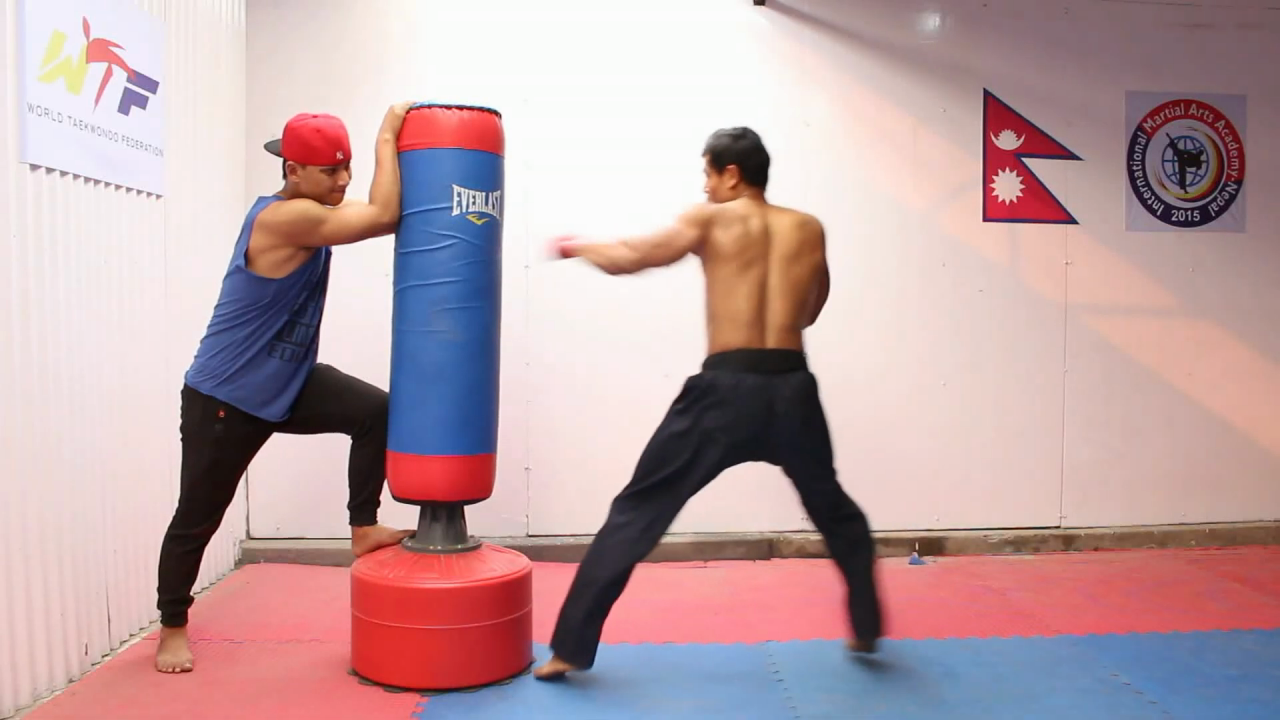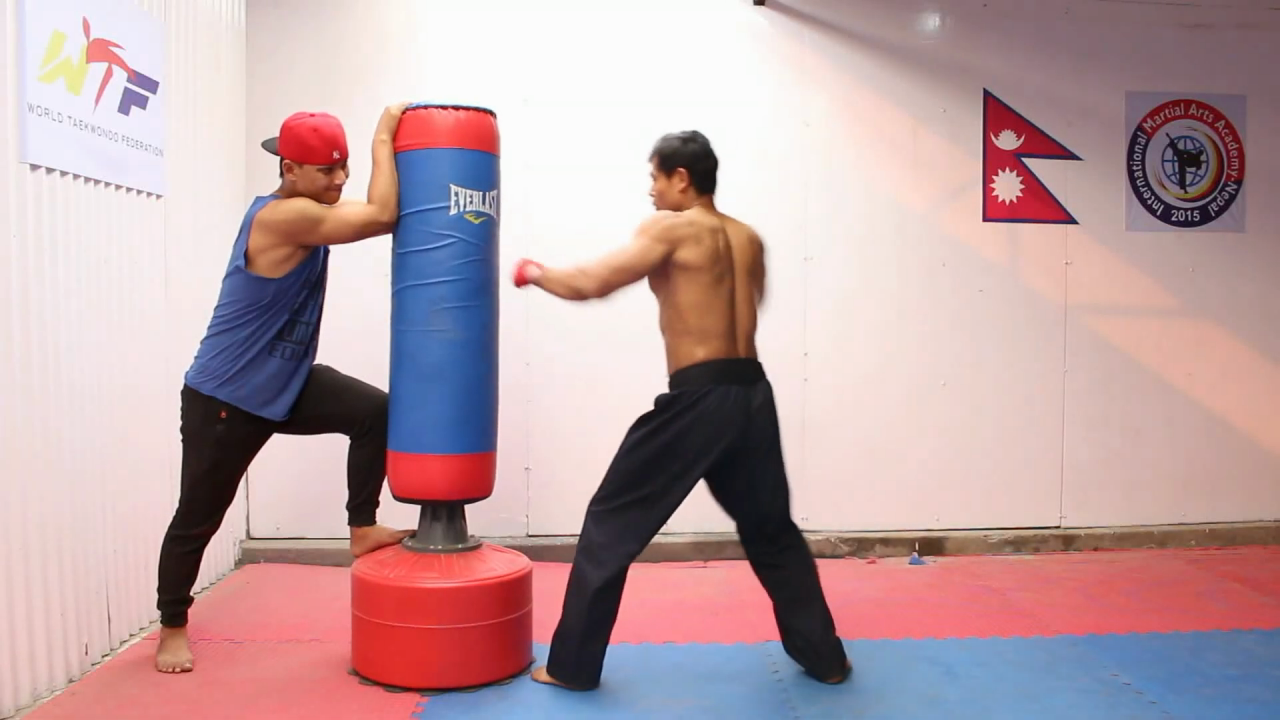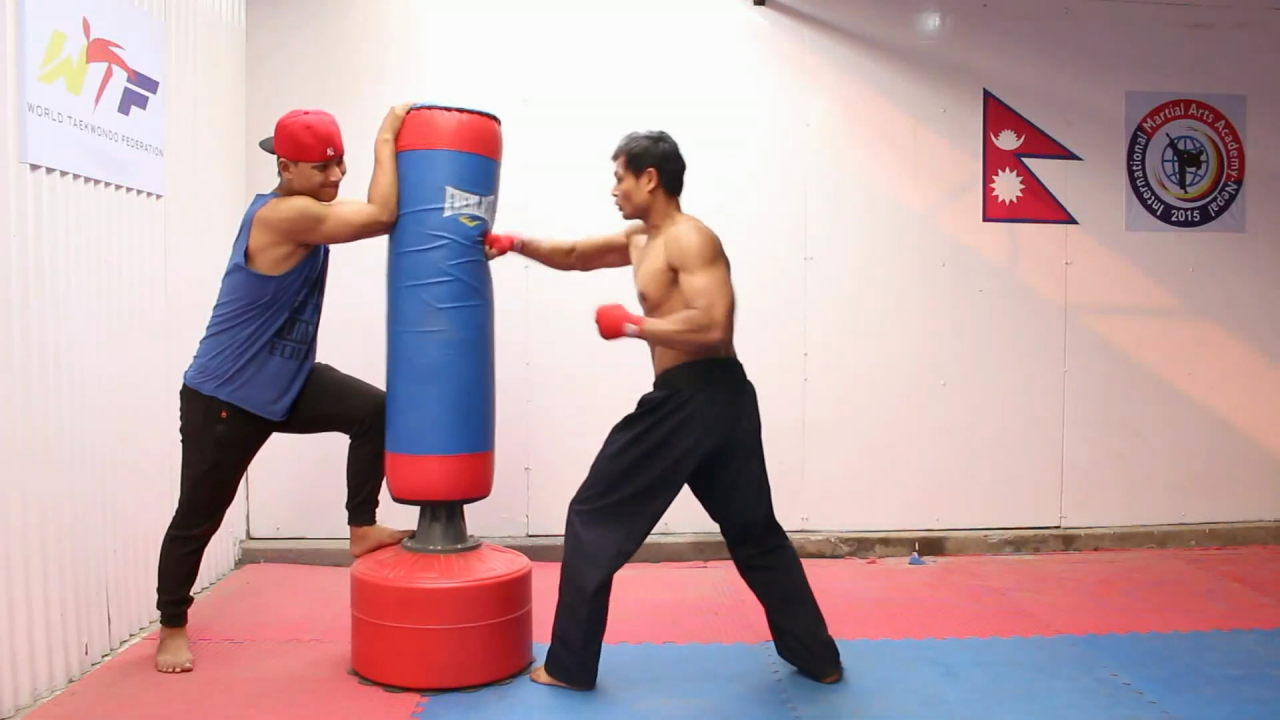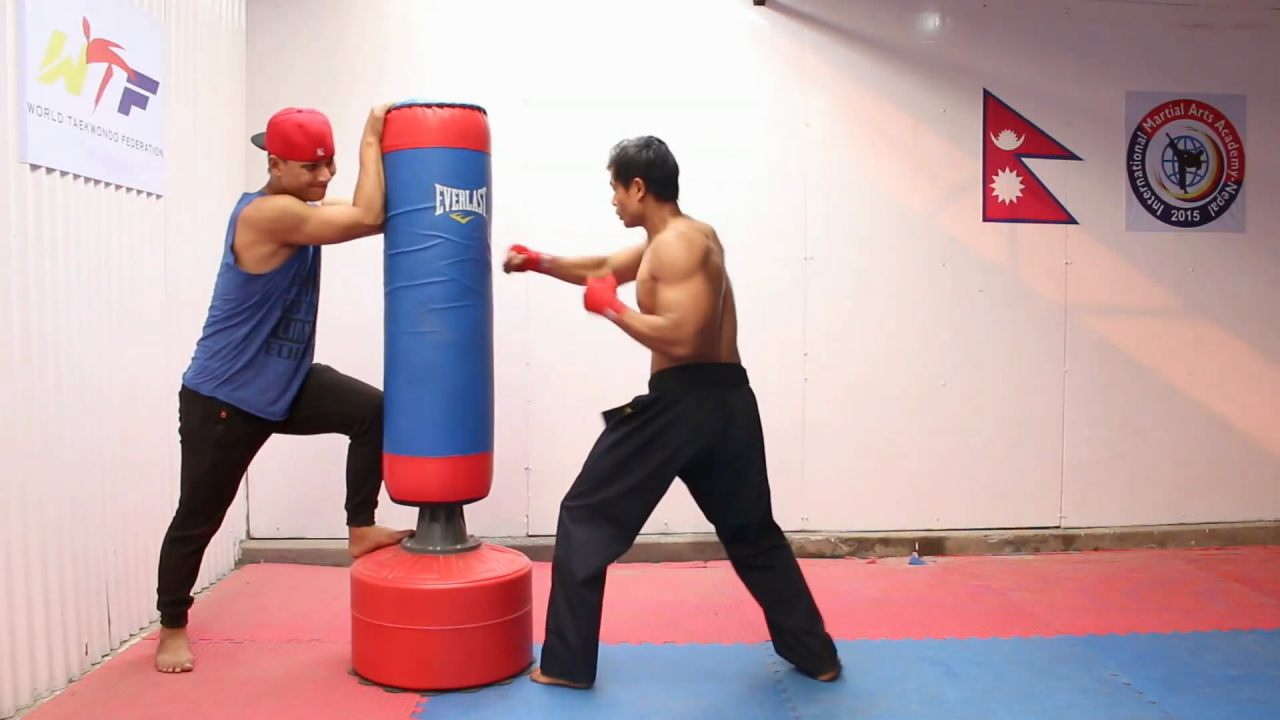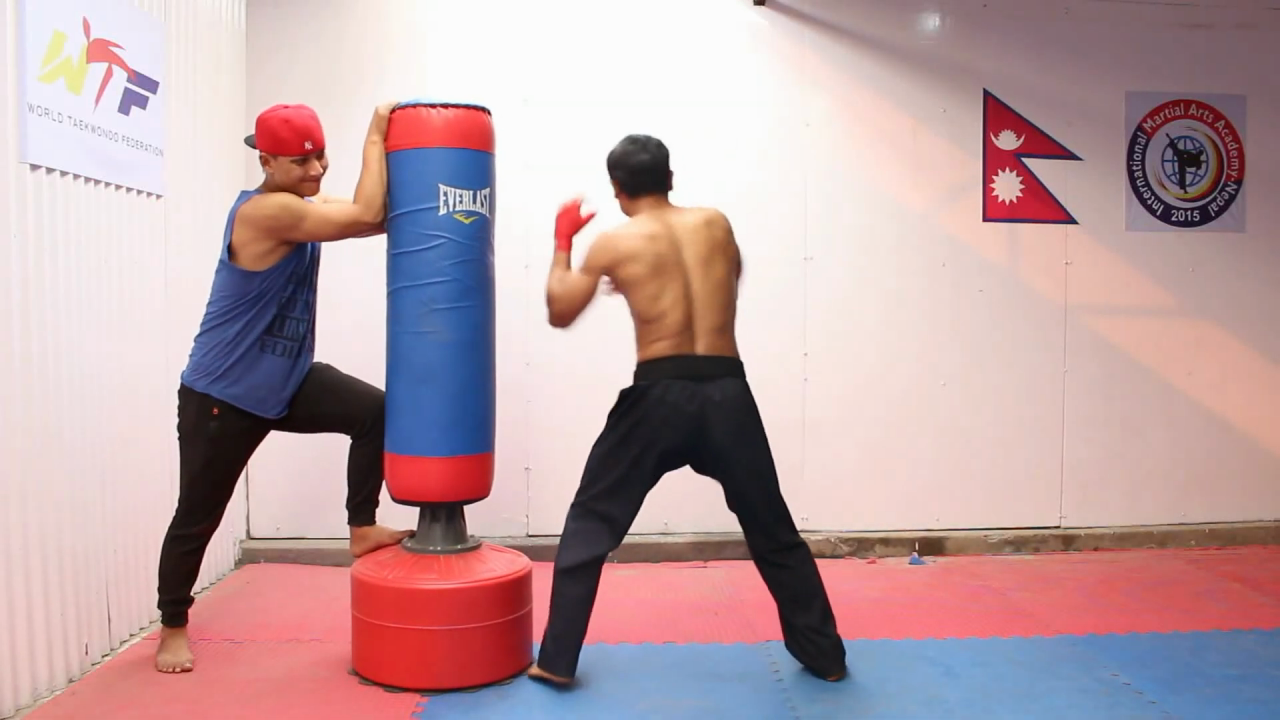
dt=0.5s
person 1, frame 1
left shoulder: (314, 211)
right shoulder: (283, 218)
left elbow: (383, 216)
right elbow: (382, 216)
right wrist: (388, 136)
left hip: (288, 383)
right hip: (223, 396)
left knee: (375, 411)
right knee: (198, 517)
left ankle: (363, 529)
right ankle: (172, 628)
person 1, frame 2
left shoulder: (313, 211)
right shoulder: (280, 218)
left elbow: (379, 216)
right elbow: (379, 216)
right wrist: (384, 137)
left hip: (288, 384)
right hip: (224, 397)
left knee: (376, 412)
right knee: (199, 518)
left ankle: (362, 530)
right ankle: (172, 628)
person 1, frame 3
left shoulder: (311, 209)
right shoulder: (282, 215)
left elbow: (380, 216)
right elbow: (380, 216)
right wrist: (387, 138)
left hip: (288, 382)
right hip: (223, 395)
left knee: (374, 411)
right knee: (199, 517)
left ankle: (361, 529)
right ankle: (172, 628)
person 1, frame 4
left shoulder: (304, 209)
right shoulder: (266, 213)
left elbow: (373, 217)
right elbow: (365, 218)
right wrist: (371, 140)
left hip: (288, 383)
right hip: (223, 396)
left knee: (373, 411)
right knee: (199, 518)
left ankle: (360, 529)
right ankle: (172, 628)
person 1, frame 5
left shoulder: (304, 204)
right shoulder: (265, 211)
left elbow: (375, 217)
right elbow: (365, 217)
right wrist: (375, 138)
left hip: (288, 380)
right hip: (222, 394)
left knee: (373, 411)
right knee: (198, 517)
left ankle: (361, 530)
right ankle: (173, 628)
person 2, frame 1
left shoulder: (709, 219)
right shoulder: (809, 229)
left elbow: (629, 256)
left wrist: (576, 246)
left hip: (726, 388)
right hip: (791, 386)
left knee: (638, 510)
right knee: (831, 504)
left ankle: (571, 646)
right ankle: (866, 626)
person 2, frame 2
left shoulder: (672, 227)
right shoulder: (749, 239)
left elbow: (593, 283)
left wrist: (537, 273)
left hip: (700, 400)
right hip: (751, 394)
left knee: (610, 524)
right knee: (772, 531)
left ankle: (572, 665)
right ankle: (825, 656)
person 2, frame 3
left shoulder: (690, 239)
right shoulder: (643, 239)
left elbow: (712, 328)
right elbow: (577, 254)
left wrist: (630, 325)
right wrist: (517, 244)
left hip: (690, 401)
right hip: (724, 398)
left knee: (594, 520)
right knee: (755, 532)
left ankle: (570, 666)
right ankle: (817, 656)
person 2, frame 4
left shoulder: (674, 245)
right shoulder: (697, 232)
left elbow: (677, 335)
right elbow: (613, 266)
left wrist: (609, 306)
right wrist: (543, 262)
left hip: (682, 401)
right hip: (732, 399)
left knee: (587, 519)
right knee: (755, 535)
left ankle: (567, 662)
right ankle: (815, 654)
person 2, frame 5
left shoulder: (616, 242)
right shoulder: (715, 224)
left elbow: (559, 314)
left wrist: (563, 241)
left hip: (659, 396)
right hip: (727, 392)
left knee: (591, 522)
right knee: (772, 529)
left ankle: (557, 659)
right ankle: (824, 654)
